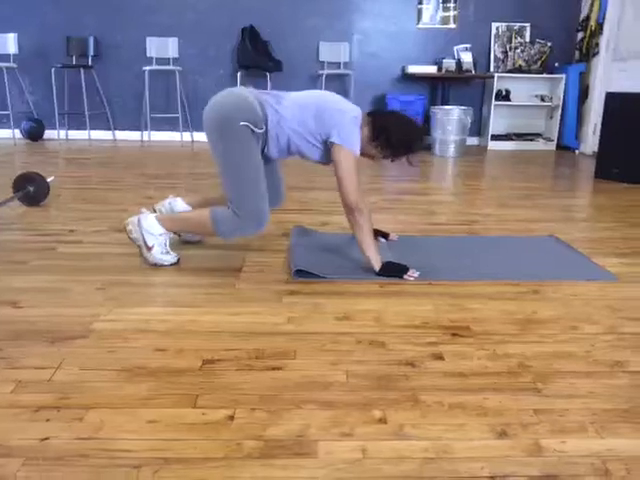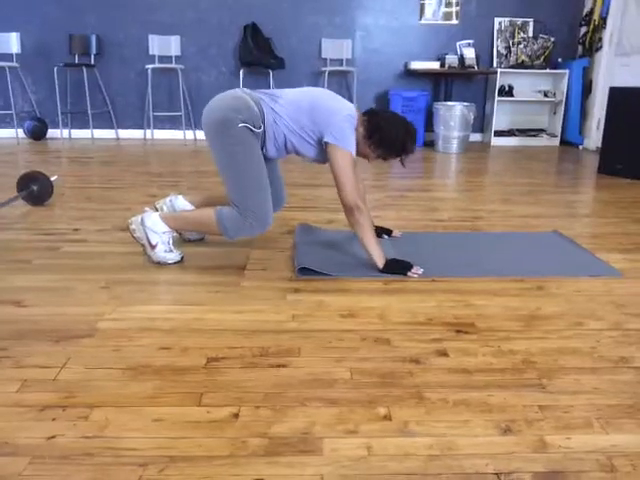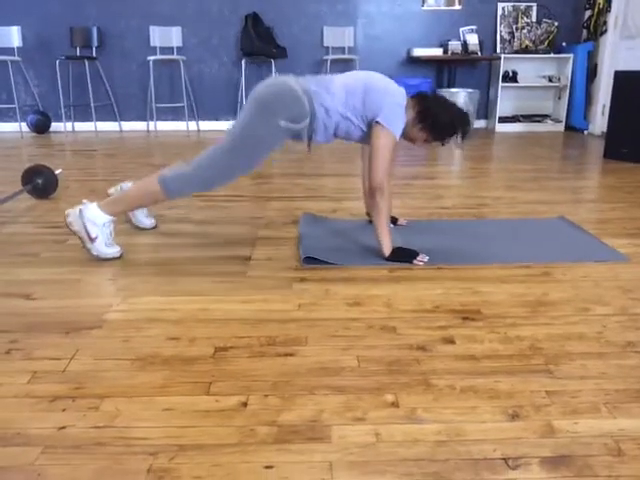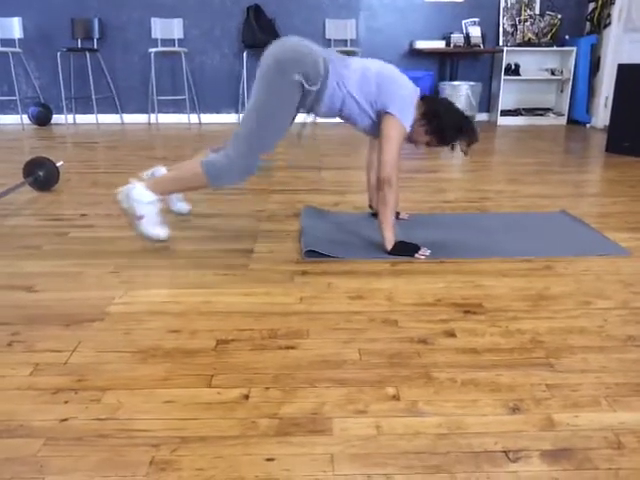
dt=0.5s
person 1, frame 1
left shoulder: (351, 120)
right shoulder: (348, 128)
left elbow: (352, 193)
right elbow: (354, 204)
left wrist: (367, 230)
right wrist: (378, 265)
left hip: (238, 115)
right hip: (235, 118)
left knee: (271, 199)
right knee: (250, 220)
left ankle: (181, 207)
right ankle: (154, 225)
person 1, frame 2
left shoulder: (352, 121)
right shoulder: (342, 128)
left elbow: (353, 182)
right elbow: (353, 203)
left wrist: (369, 227)
right wrist: (382, 262)
left hip: (238, 117)
right hip: (233, 120)
left knee: (273, 203)
right knee: (255, 221)
left ankle: (182, 205)
right ankle: (158, 223)
person 1, frame 3
left shoulder: (389, 98)
right shoulder: (395, 110)
left elbow: (370, 172)
right elbow: (379, 185)
left wrist: (377, 215)
right wrist: (389, 249)
left hip: (284, 99)
right hip: (283, 107)
left knee: (213, 170)
right knee: (204, 175)
left ankle: (132, 190)
right ankle: (95, 213)
person 1, frame 4
left shoulder: (392, 102)
right shoulder: (404, 108)
left elbow: (375, 159)
right elbow: (387, 177)
left wrist: (378, 206)
right wrist: (390, 242)
left hip: (296, 65)
right hip: (295, 68)
left knee: (247, 149)
right knee: (242, 163)
left ankle: (165, 175)
right ankle: (144, 192)
